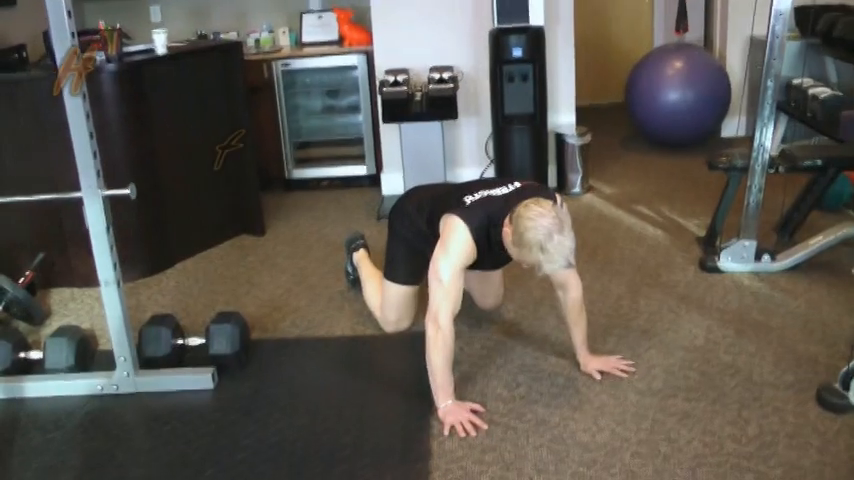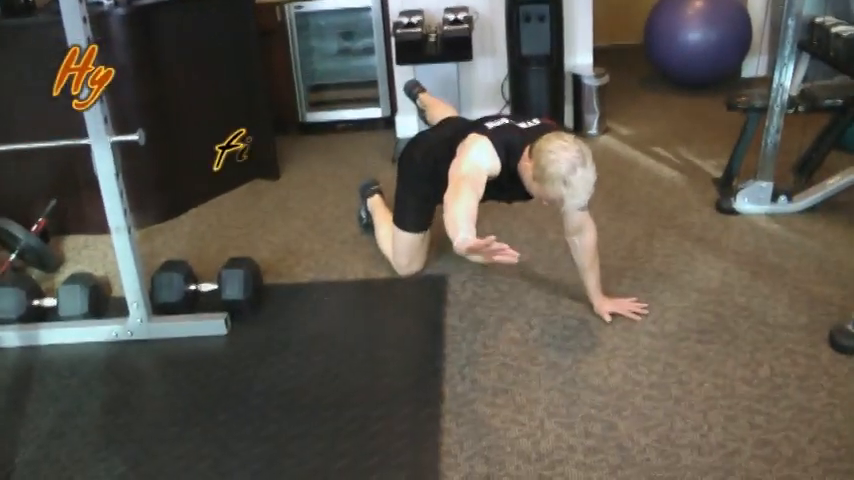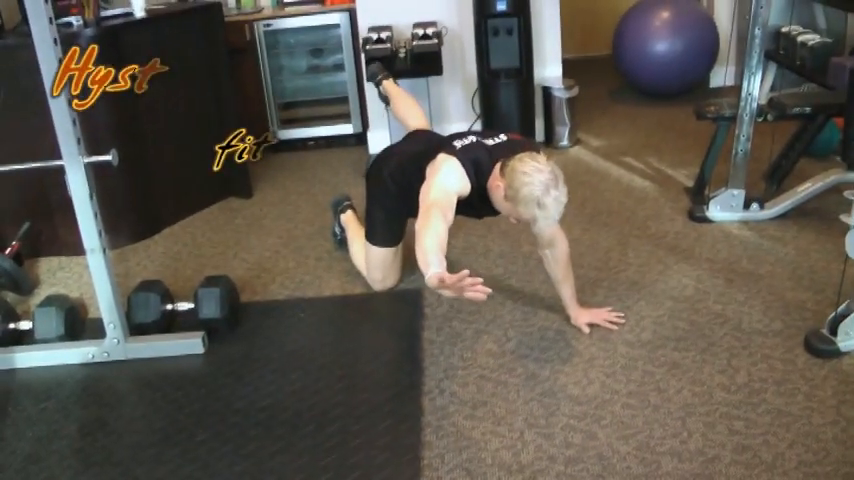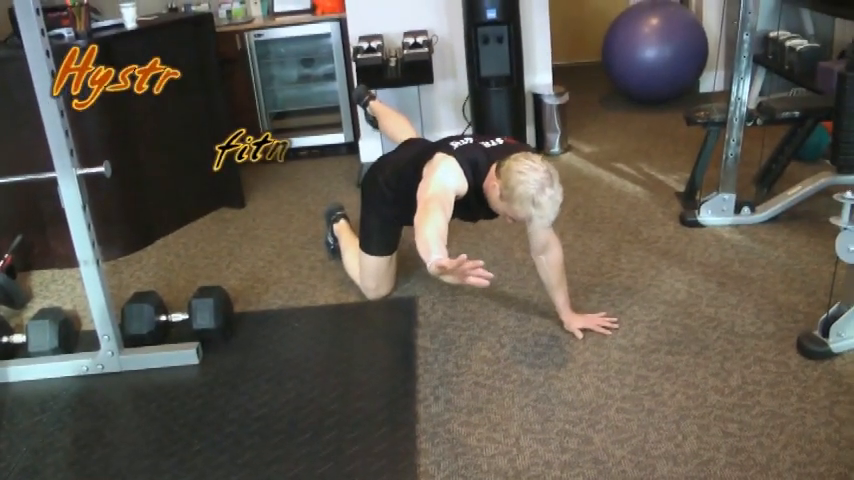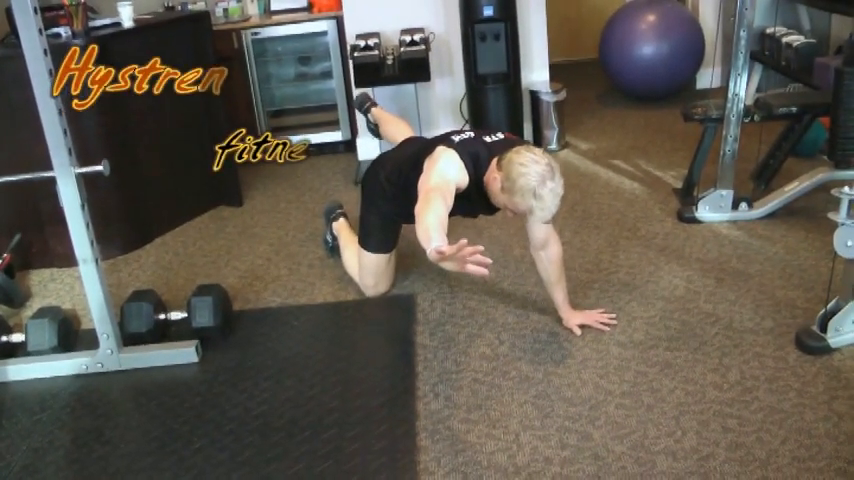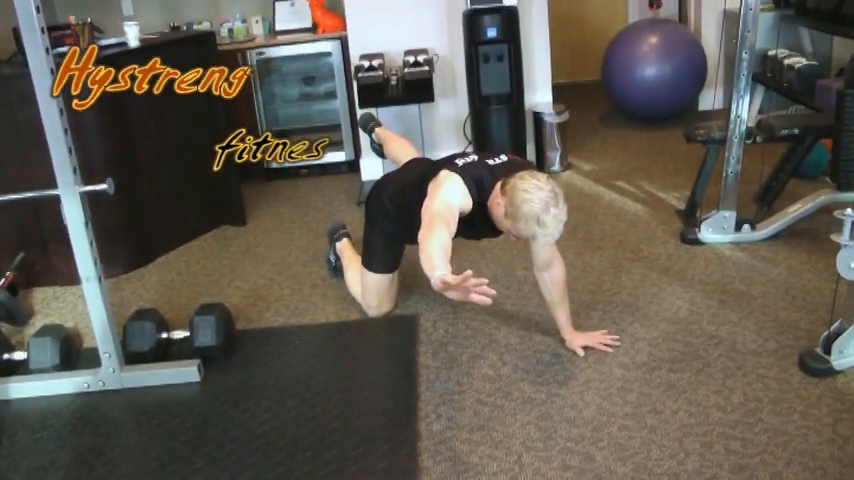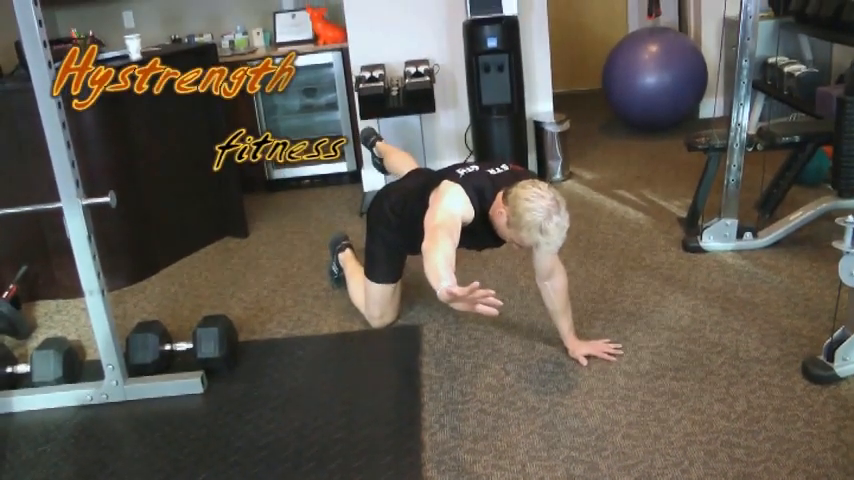
dt=0.7s
person 1, frame 1
left shoulder: (552, 210)
right shoulder: (461, 233)
left elbow: (568, 284)
right elbow: (439, 321)
left wrist: (584, 355)
right wrist: (446, 403)
right hip: (413, 221)
left knee: (490, 303)
right knee: (395, 322)
left ankle: (444, 269)
right ankle: (359, 254)
person 1, frame 2
left shoulder: (562, 155)
right shoulder: (483, 153)
left elbow: (579, 229)
right elbow: (461, 193)
left wrist: (598, 298)
right wrist: (464, 240)
right hip: (422, 164)
right knee: (407, 267)
left ankle: (420, 96)
right ankle: (373, 199)
person 1, frame 3
left shoulder: (531, 166)
right shoulder: (451, 172)
left elbow: (551, 241)
right elbow: (432, 218)
left wrist: (574, 308)
right wrist: (435, 275)
left hip: (424, 148)
right hip: (391, 180)
left knee: (420, 130)
right knee: (382, 281)
left ankle: (384, 83)
right ankle: (346, 215)
person 1, frame 4
left shoulder: (526, 173)
right shoulder: (449, 171)
left elbow: (545, 247)
right elbow: (431, 213)
left wrist: (567, 313)
right wrist: (437, 261)
left hip: (416, 159)
right hip: (386, 189)
left knee: (411, 142)
right knee: (376, 290)
left ankle: (370, 103)
right ankle: (339, 224)
person 1, frame 5
left shoulder: (526, 170)
right shoulder: (449, 165)
left elbow: (544, 243)
right elbow: (431, 204)
left wrist: (566, 310)
right wrist: (437, 248)
right hip: (386, 185)
right knee: (374, 287)
left ankle: (372, 111)
right ankle: (338, 222)
person 1, frame 6
left shoulder: (530, 190)
right shoulder: (454, 189)
left elbow: (548, 265)
right elbow: (434, 232)
left wrist: (569, 331)
right wrist: (441, 277)
left hip: (421, 178)
right hip: (390, 206)
right knee: (377, 307)
left ankle: (376, 130)
right ankle: (341, 243)
person 1, frame 7
left shoulder: (532, 199)
right shoulder: (455, 199)
left elbow: (550, 274)
right elbow: (437, 242)
left wrist: (571, 340)
right wrist: (447, 288)
left hip: (422, 189)
right hip: (391, 215)
right knee: (380, 318)
left ankle: (378, 145)
right ankle: (344, 253)
